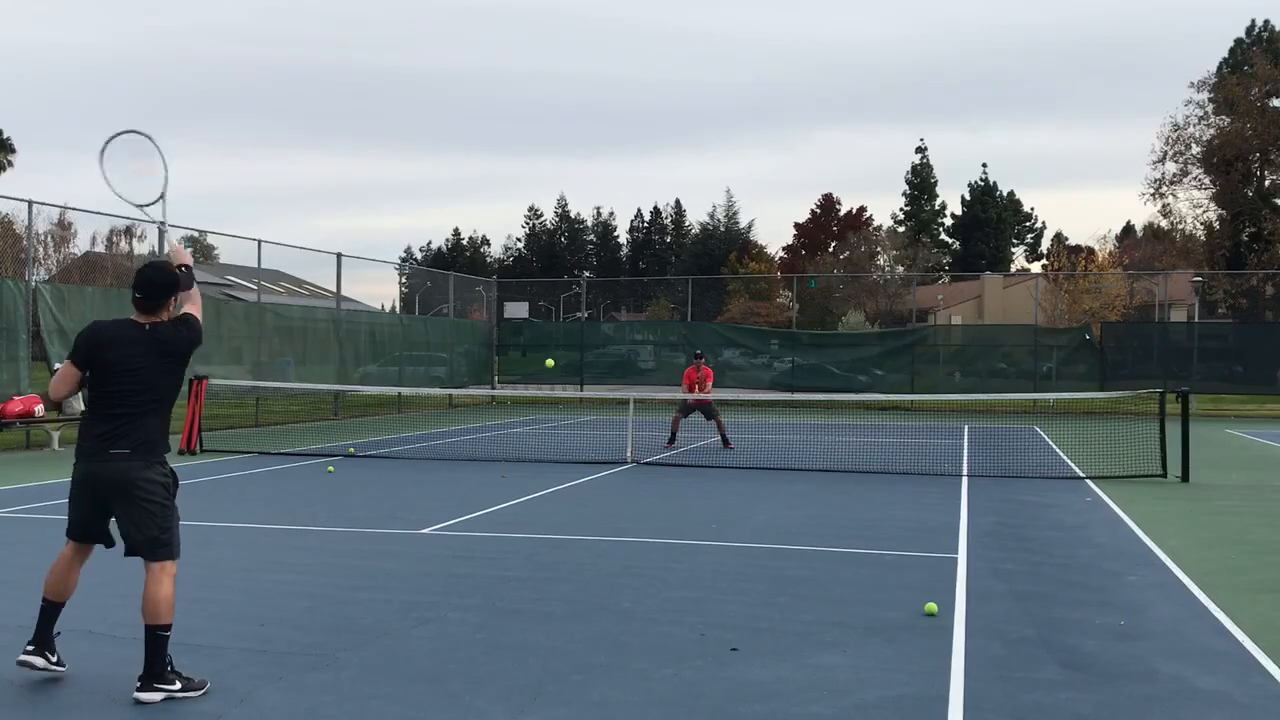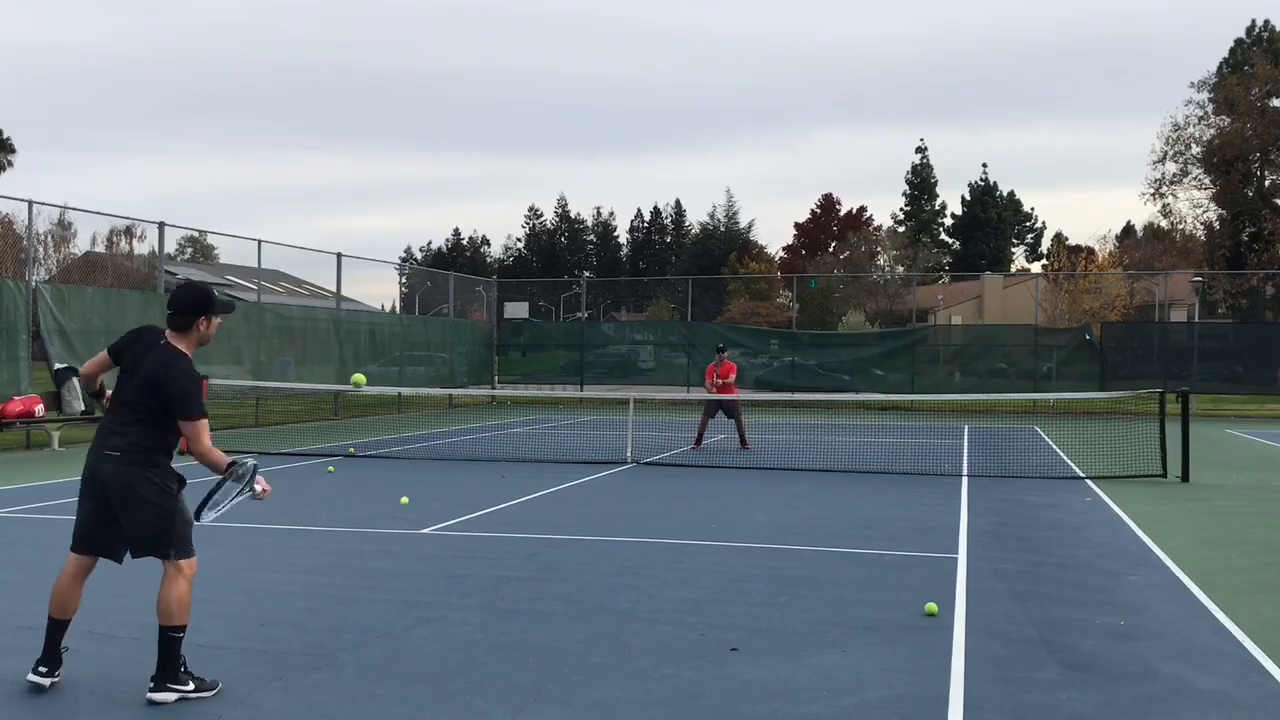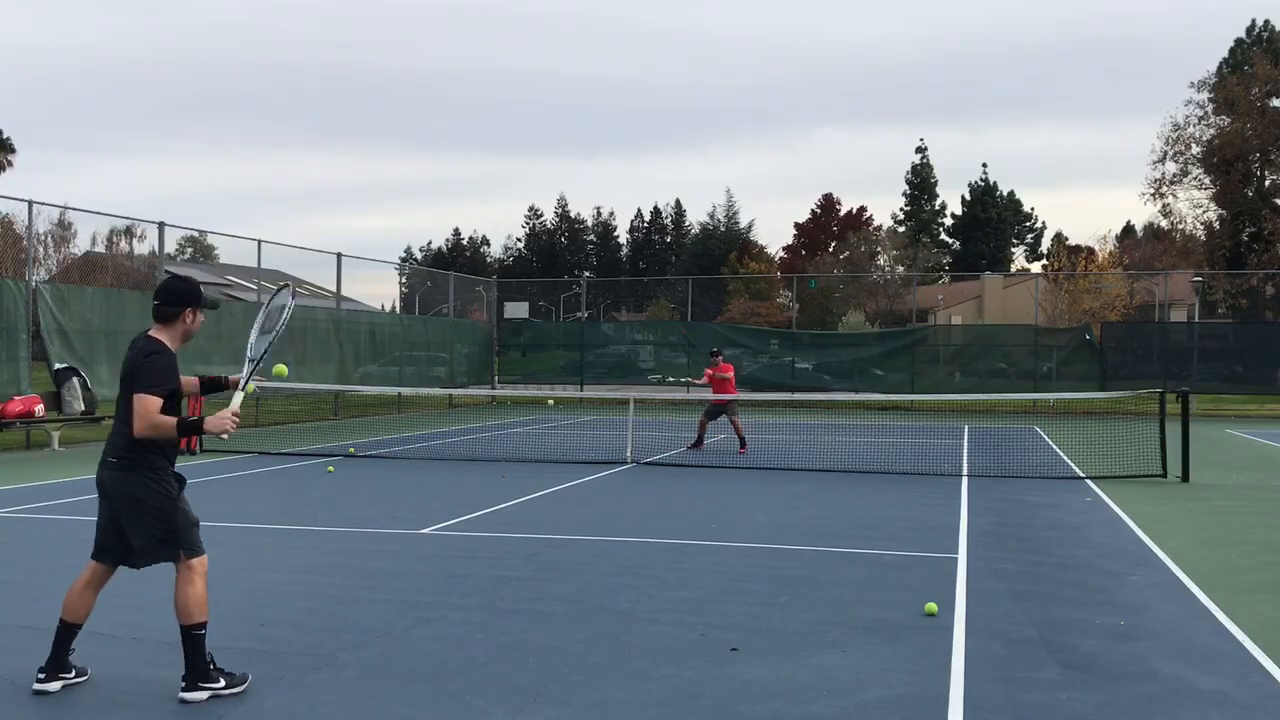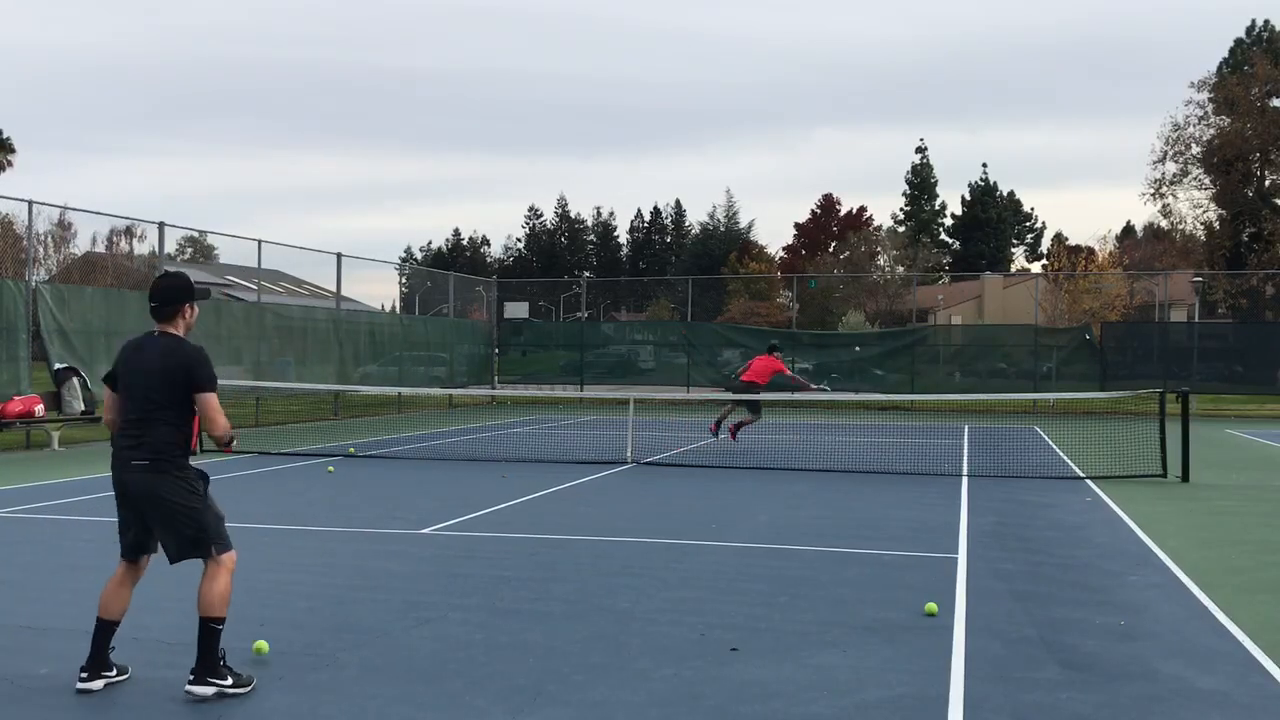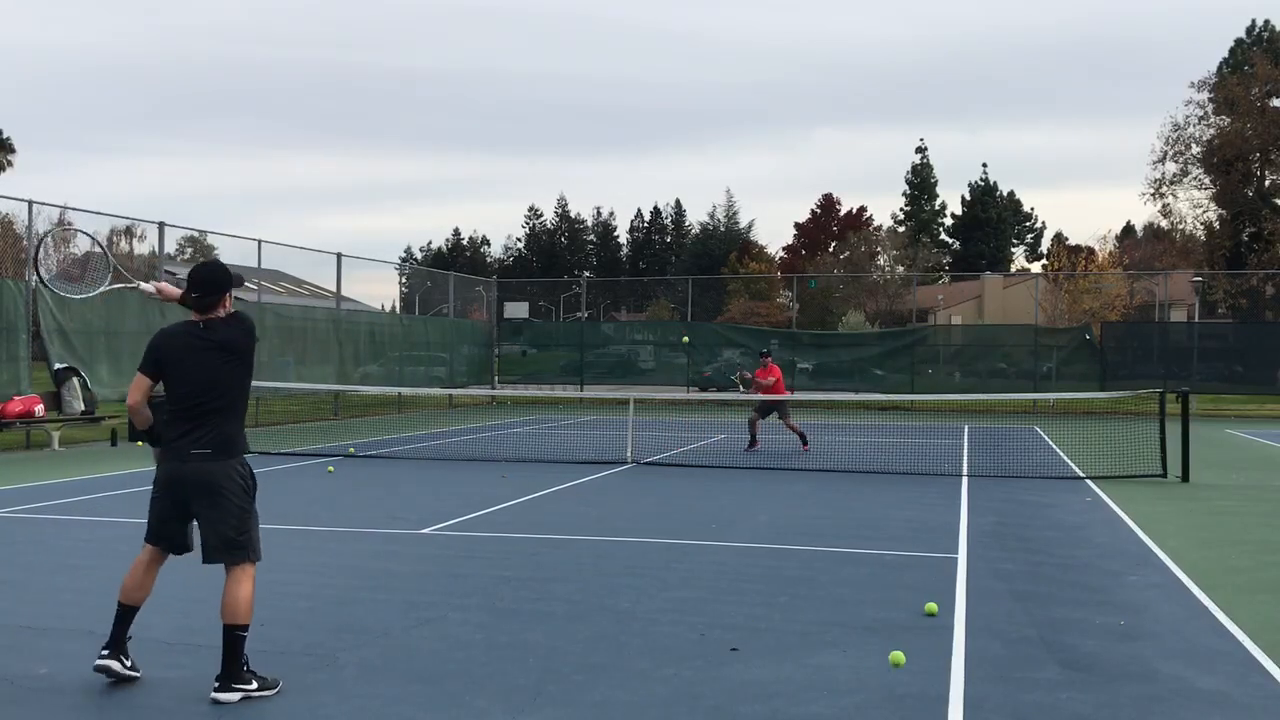
dt=1s
person 1, frame 1
left shoulder: (97, 334)
right shoulder: (177, 337)
left elbow: (57, 393)
right elbow: (193, 309)
right wrist: (185, 268)
left hip: (92, 460)
right hip: (142, 467)
left knee: (76, 548)
right knee: (162, 565)
left ankle: (39, 644)
right ankle: (156, 675)
person 1, frame 2
left shoulder: (141, 337)
right shoulder: (183, 376)
left elbow: (87, 373)
right elbow: (201, 449)
left wrist: (103, 399)
left hip: (101, 465)
right hip: (143, 473)
left knee: (79, 561)
right knee: (180, 566)
left ankle: (47, 662)
right ankle: (169, 676)
person 1, frame 3
left shoulder: (147, 347)
right shoulder: (156, 358)
right elbow: (145, 426)
left wrist: (226, 382)
right wrist: (202, 425)
left hip: (115, 472)
right hip: (143, 475)
left knee: (98, 569)
right knee: (192, 565)
left ankle: (54, 667)
right ankle: (199, 675)
person 1, frame 4
left shoulder: (130, 351)
right shoulder: (191, 356)
left elbow: (109, 416)
right elbow: (217, 427)
right wrist: (228, 442)
left hip: (127, 472)
right hip: (167, 474)
left knee: (130, 566)
right knee: (221, 559)
left ankle: (95, 665)
right ankle: (208, 669)
person 1, frame 5
left shoulder: (165, 339)
right shoulder: (241, 331)
left elbow: (135, 403)
left wrist: (158, 439)
right wrist: (180, 295)
left hip: (173, 464)
right hip: (221, 467)
left knee: (152, 552)
right knee: (241, 567)
left ankle: (114, 648)
right ankle: (232, 675)
